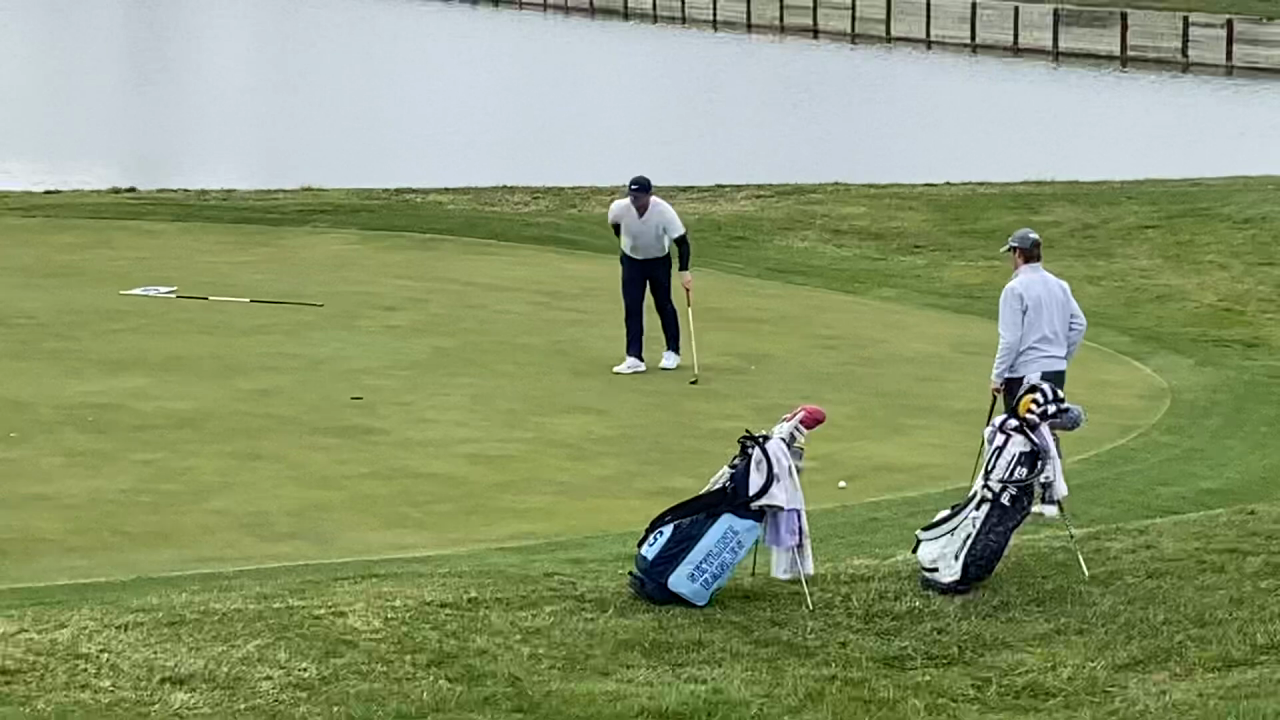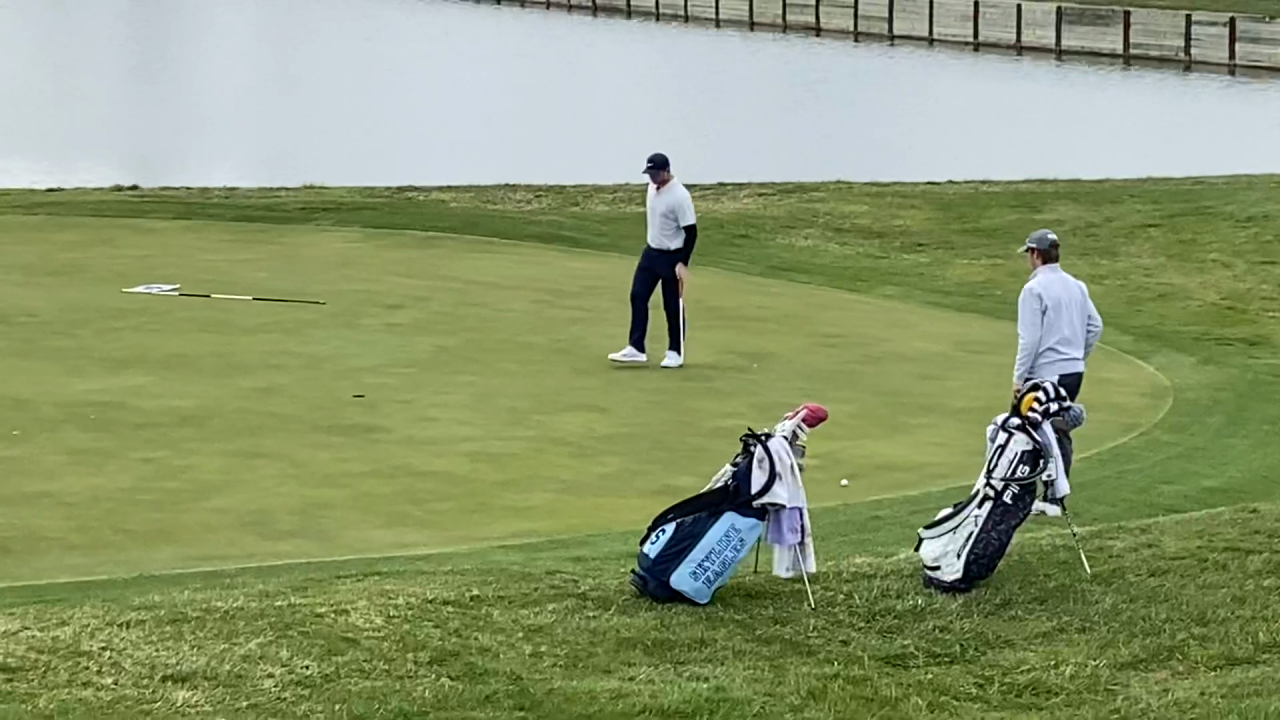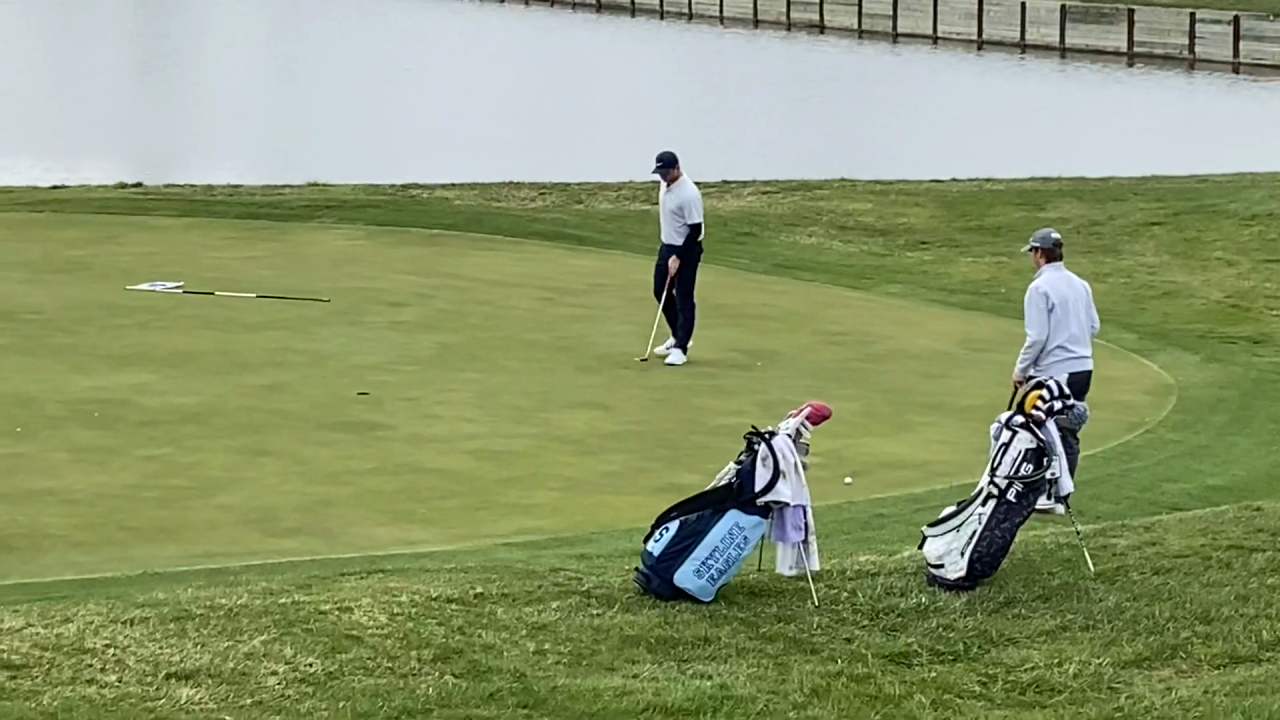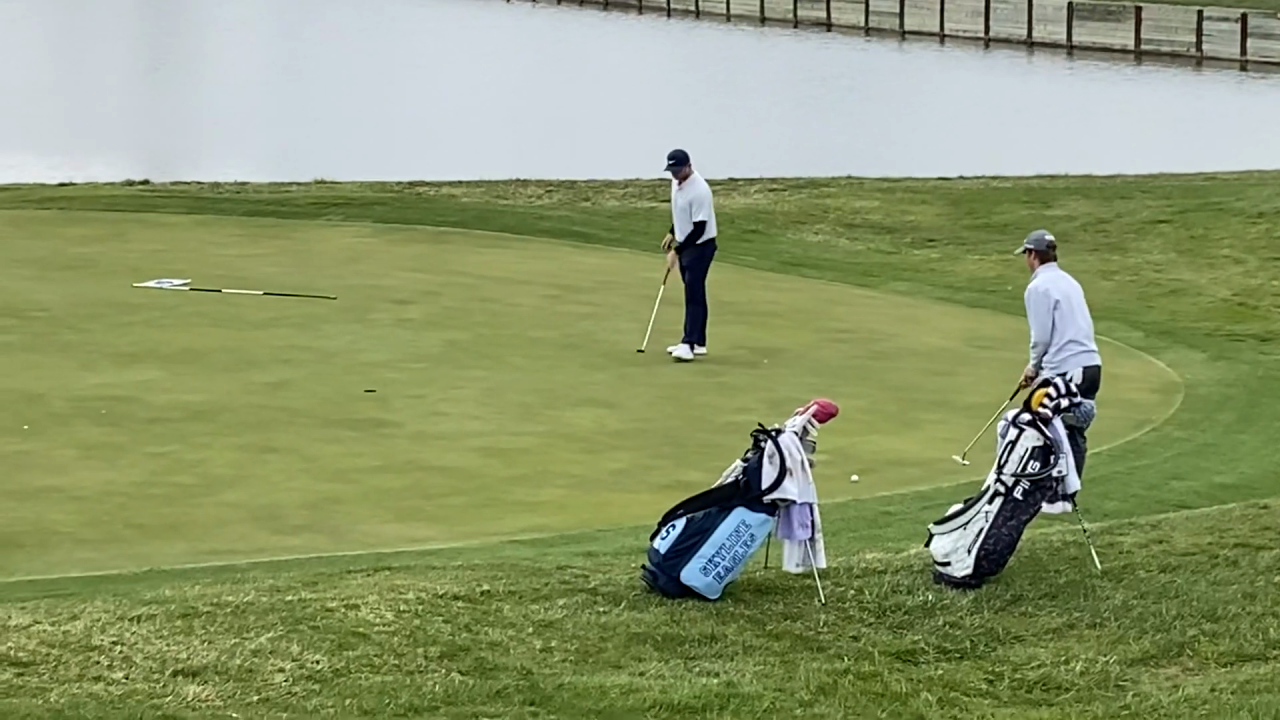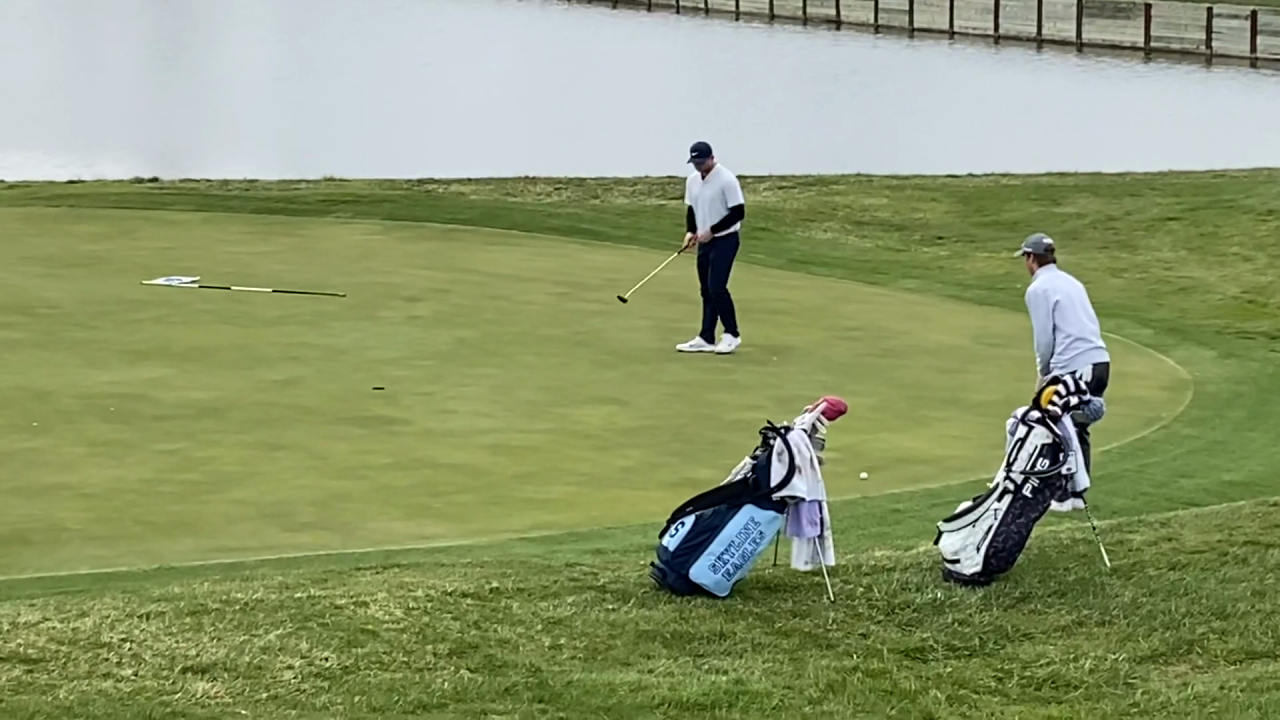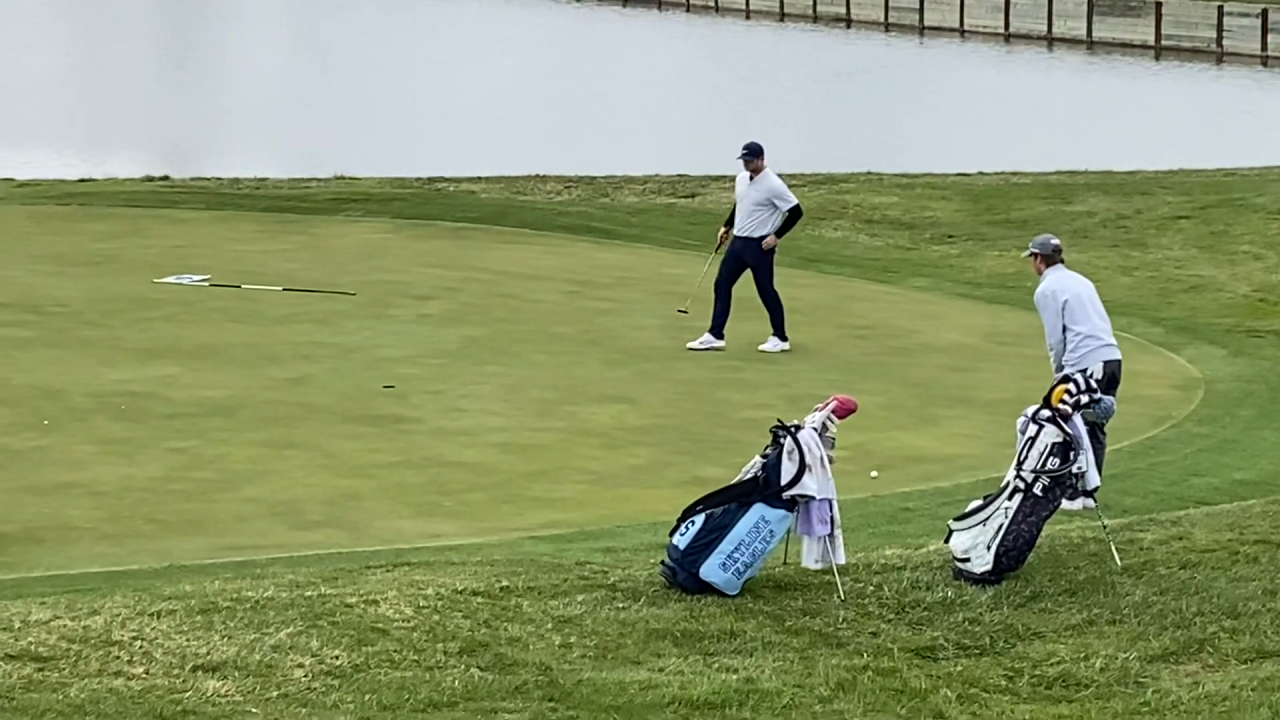
dt=0.4s
person 1, frame 1
left shoulder: (1015, 288)
right shoulder: (1060, 285)
left elbow: (1010, 339)
right elbow: (1079, 325)
left wrist: (997, 376)
left hip: (1024, 376)
right hip: (1056, 372)
person 1, frame 2
left shoulder: (1034, 288)
right shoulder: (1077, 286)
left elbow: (1029, 339)
right elbow: (1095, 326)
left wrist: (1018, 377)
left hip: (1043, 376)
right hip: (1072, 372)
right knee: (1060, 434)
person 1, frame 3
left shoulder: (1040, 287)
right shoulder: (1080, 284)
left elbow: (1037, 337)
right elbow: (1093, 326)
left wrist: (1020, 369)
left hip: (1051, 373)
right hip: (1082, 370)
right knee: (1068, 434)
person 1, frame 4
left shoulder: (1038, 287)
right shoulder: (1069, 282)
left elbow: (1041, 336)
left wrist: (1034, 365)
right wrist: (1040, 367)
left hip: (1063, 369)
right hip: (1090, 365)
right knee: (1075, 433)
person 1, frame 5
left shoulder: (1038, 288)
right shoulder: (1071, 281)
left elbow: (1044, 337)
left wrist: (1043, 373)
right wrist: (1050, 371)
left hip: (1072, 367)
right hip: (1099, 361)
right knee: (1078, 429)
person 1, frame 6
left shoulder: (1046, 289)
right shoulder: (1080, 279)
left elbow: (1055, 338)
left wrist: (1058, 371)
left hip: (1084, 366)
right hip: (1111, 360)
right knee: (1095, 429)
left ankle: (1072, 494)
person 2, frame 1
left shoulder: (664, 211)
right shoulder: (619, 207)
left elbow: (681, 242)
left wrist: (684, 270)
right wrist: (621, 239)
left hip: (659, 262)
right hip: (631, 262)
left knee: (664, 307)
right knee: (632, 309)
left ankle: (672, 352)
right ankle: (635, 358)
person 2, frame 2
left shoulder: (680, 196)
right shoulder: (652, 187)
left elbow: (691, 232)
left wrist: (683, 263)
left hip: (672, 256)
right hip: (651, 252)
left knee: (672, 305)
right knee: (638, 296)
left ankle: (675, 352)
right ankle: (636, 349)
person 2, frame 3
left shoulder: (689, 193)
right shoulder: (665, 184)
left elbow: (696, 229)
left wrist: (678, 257)
left hip: (685, 252)
right hip: (667, 247)
left knee: (684, 300)
right knee: (661, 292)
left ankle: (680, 348)
right ankle: (678, 337)
person 2, frame 4
left shoulder: (699, 191)
right shoulder: (677, 183)
left elbow: (699, 229)
left wrist: (677, 251)
right wrist: (672, 233)
left hip: (700, 247)
right hip: (685, 245)
left knee: (694, 295)
right knee: (693, 294)
left ankle: (688, 344)
right ankle: (698, 341)
person 2, frame 5
left shoulder: (727, 180)
right shoulder: (692, 180)
left elbow: (738, 213)
left wrist: (712, 230)
right wrist: (690, 231)
left hip: (724, 241)
right hip: (705, 242)
left knee: (717, 288)
right knee: (706, 291)
left ankle: (731, 334)
right ankle: (706, 339)
person 2, frame 6
left shoulder: (773, 184)
right shoulder: (741, 179)
left elbow: (796, 212)
left wrist: (777, 236)
right wrist: (726, 227)
left hip: (759, 245)
right hip: (738, 241)
left knee: (766, 290)
right knee: (722, 284)
left ankle: (780, 338)
right ankle: (715, 335)
